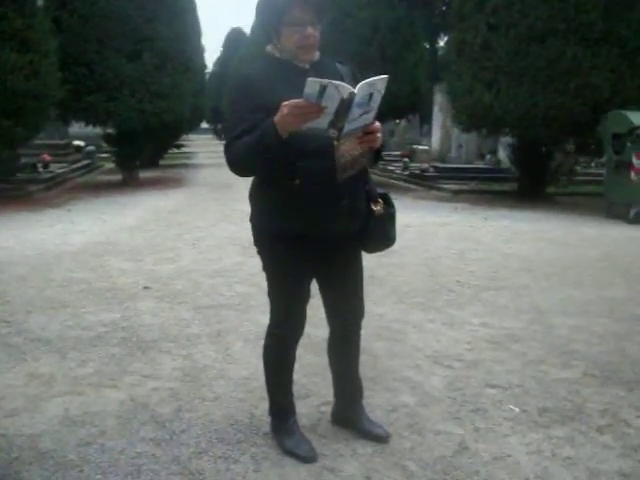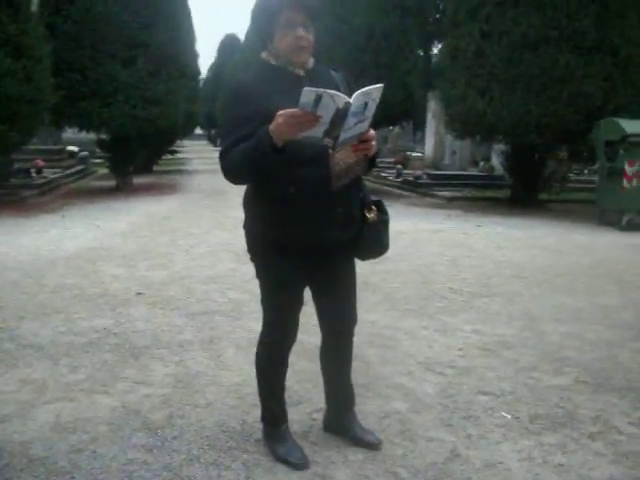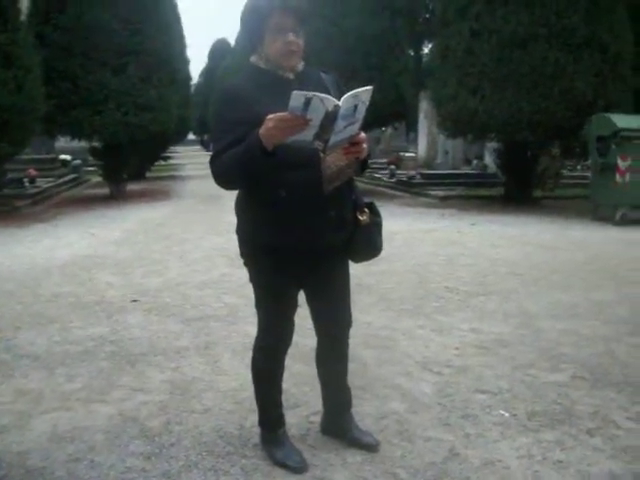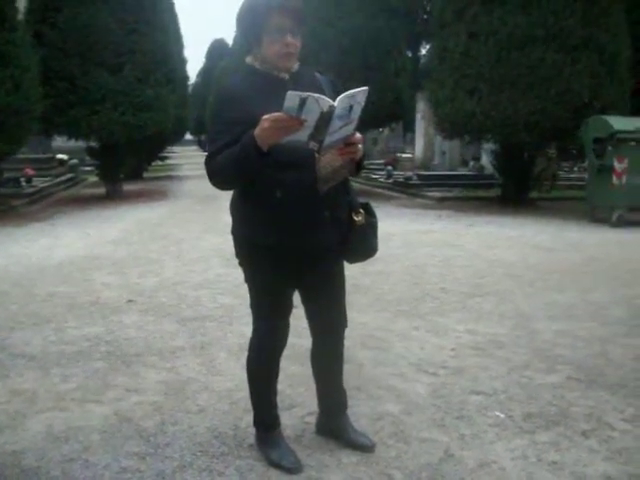
dt=0.5s
person 1, frame 1
left shoulder: (334, 71)
right shoulder: (252, 77)
left elbow: (357, 135)
right elbow: (239, 159)
left wrist: (372, 139)
right wrist: (278, 127)
left hip: (341, 223)
right hip: (286, 229)
left knee: (348, 319)
right knee: (287, 324)
left ankle: (348, 406)
right ankle: (283, 420)
person 1, frame 2
left shoulder: (330, 80)
right shoulder: (247, 85)
left elbow: (350, 147)
right elbow: (234, 167)
left wrist: (366, 147)
right wrist: (274, 136)
left hip: (335, 231)
right hip: (280, 238)
left knee: (341, 326)
right knee: (279, 331)
left ankle: (340, 413)
right ankle: (274, 427)
person 1, frame 3
left shoulder: (319, 82)
right shoulder: (238, 91)
left elbow: (342, 150)
right elbow: (224, 172)
left wrist: (357, 150)
right wrist: (264, 141)
left hip: (328, 235)
right hip: (273, 241)
left knee: (336, 329)
right knee: (275, 335)
left ankle: (338, 416)
right ankle: (272, 431)
person 1, frame 4
left shoulder: (314, 83)
right shoulder: (234, 89)
left elbow: (337, 150)
right elbow: (220, 172)
left wrist: (353, 150)
right wrist: (259, 140)
left hip: (323, 234)
right hip: (268, 242)
left knee: (331, 329)
right knee: (269, 335)
left ankle: (333, 416)
right ankle: (267, 431)
